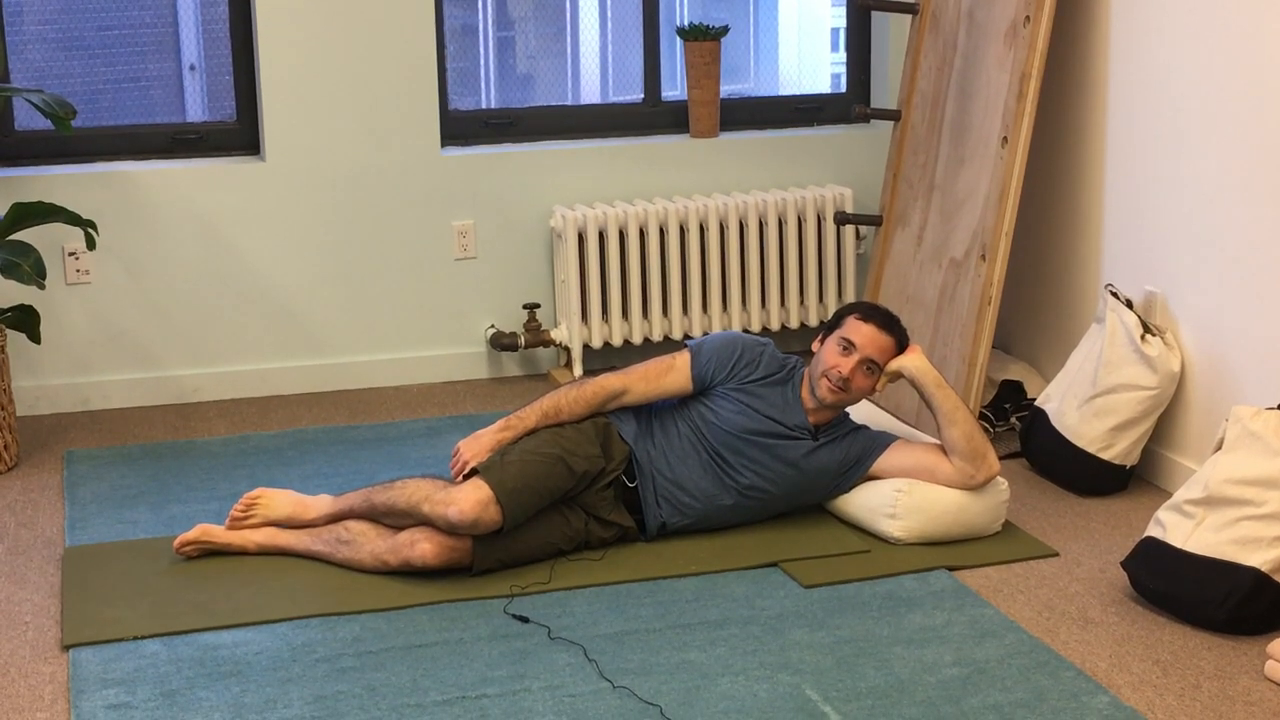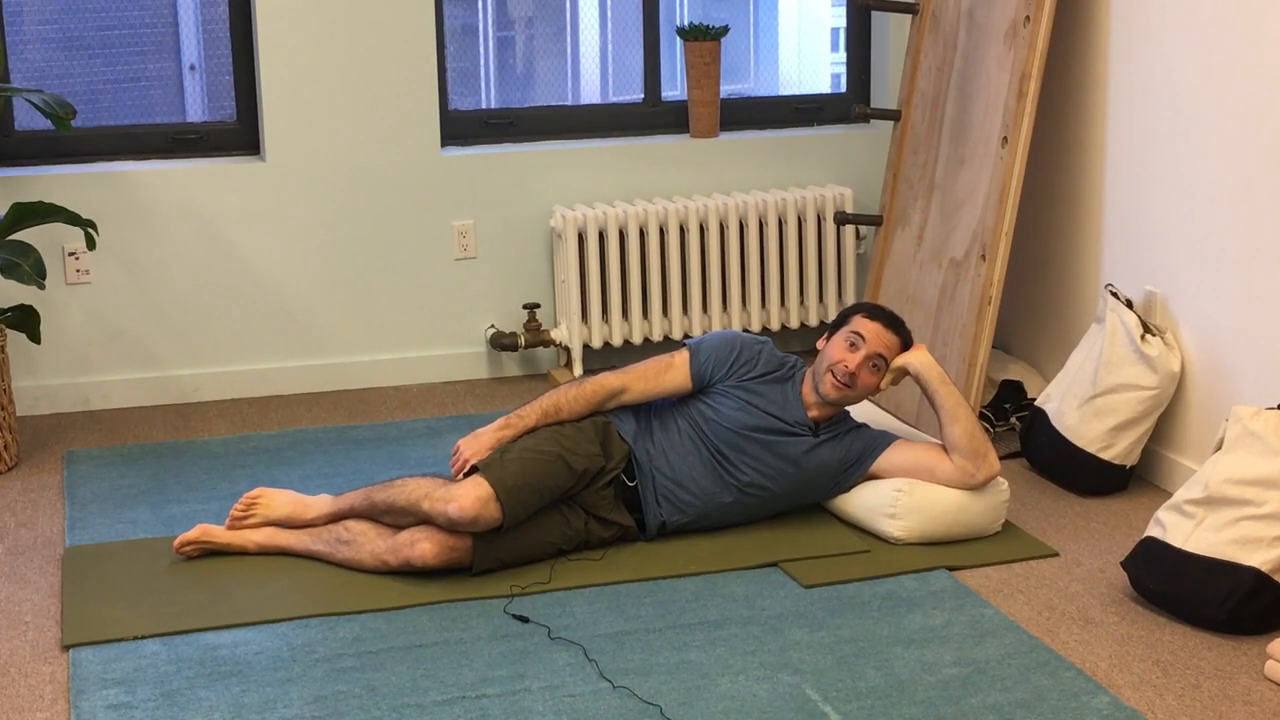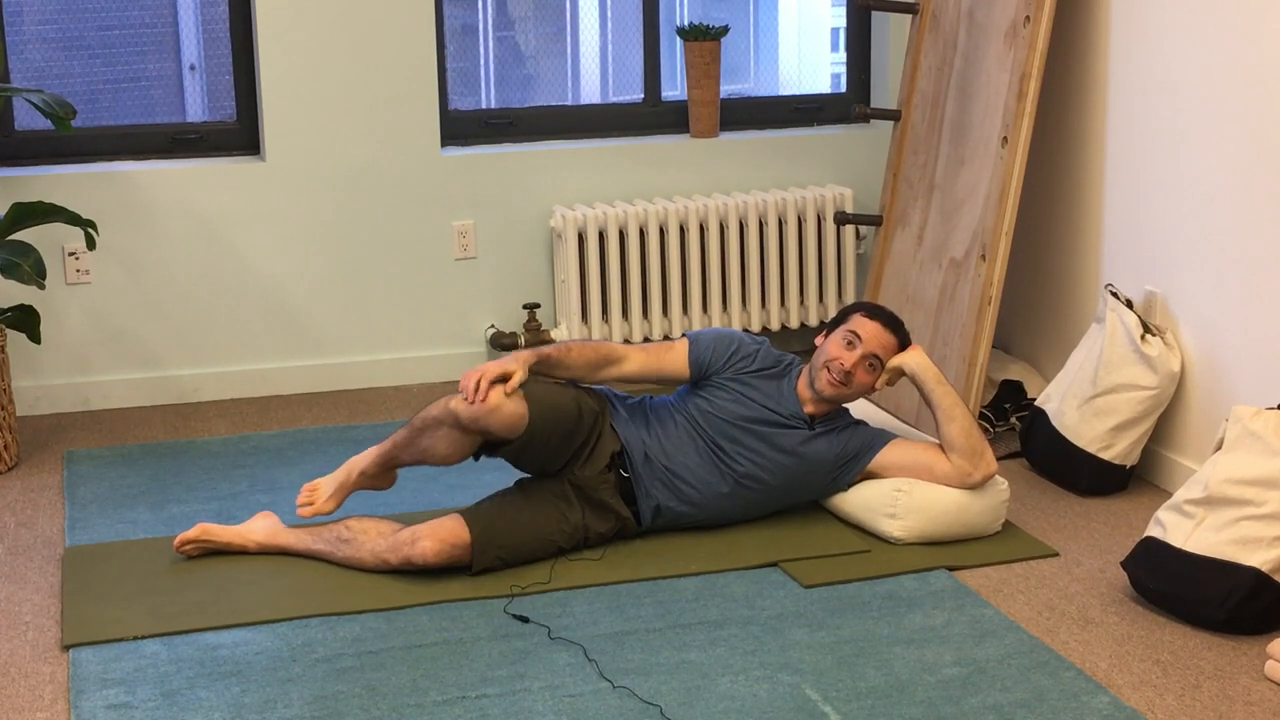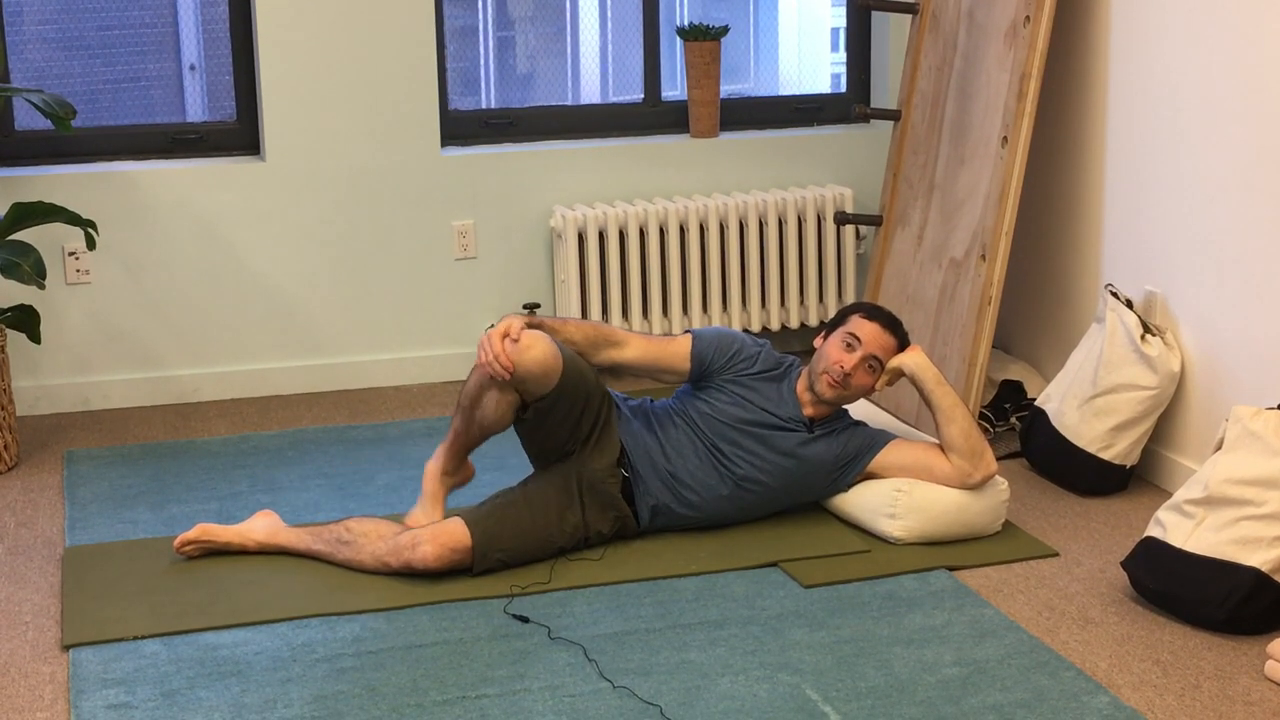
dt=0.7s
person 1, frame 1
left shoulder: (850, 451)
right shoulder: (750, 358)
left elbow: (974, 468)
right elbow: (619, 386)
left wrist: (924, 373)
right wrist: (505, 428)
left hip: (620, 519)
right hip: (601, 449)
left knee: (427, 553)
right knee: (463, 509)
left ankle: (254, 539)
right ankle: (323, 505)
person 1, frame 2
left shoulder: (851, 449)
right shoulder: (751, 357)
left elbow: (974, 467)
right elbow: (619, 383)
left wrist: (928, 369)
right wrist: (506, 425)
left hip: (617, 518)
right hip: (602, 449)
left knee: (426, 552)
right knee: (465, 506)
left ankle: (265, 540)
right ankle: (325, 505)
person 1, frame 3
left shoulder: (847, 447)
right shoulder: (746, 355)
left elbow: (971, 466)
right elbow: (619, 358)
left wrist: (923, 370)
right wrist: (529, 357)
left hip: (608, 510)
right hip: (595, 434)
left knee: (427, 547)
right knee: (488, 405)
left ankle: (272, 536)
right ankle: (377, 460)
person 1, frame 4
left shoulder: (847, 447)
right shoulder: (748, 357)
left elbow: (971, 467)
right elbow: (619, 348)
left wrist: (922, 370)
right wrist: (531, 324)
left hip: (607, 510)
right hip: (601, 436)
left knee: (426, 552)
right knee: (522, 356)
left ankle: (272, 535)
right ankle: (445, 468)
